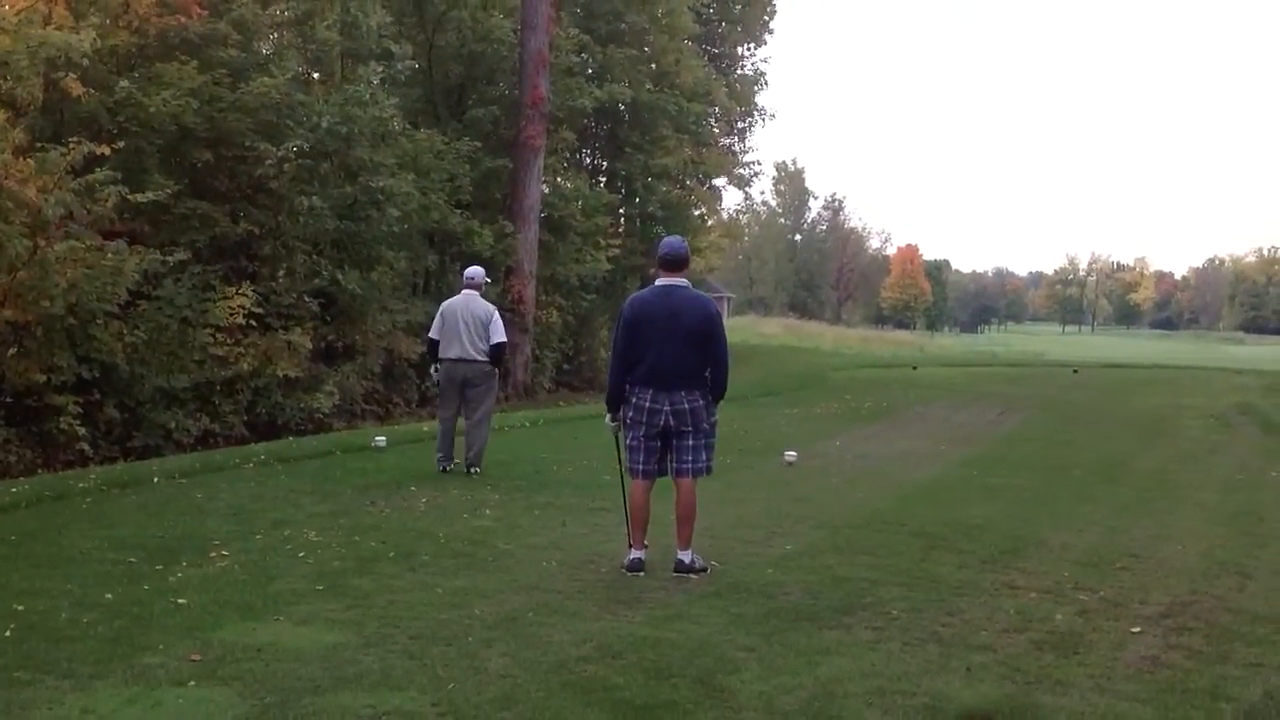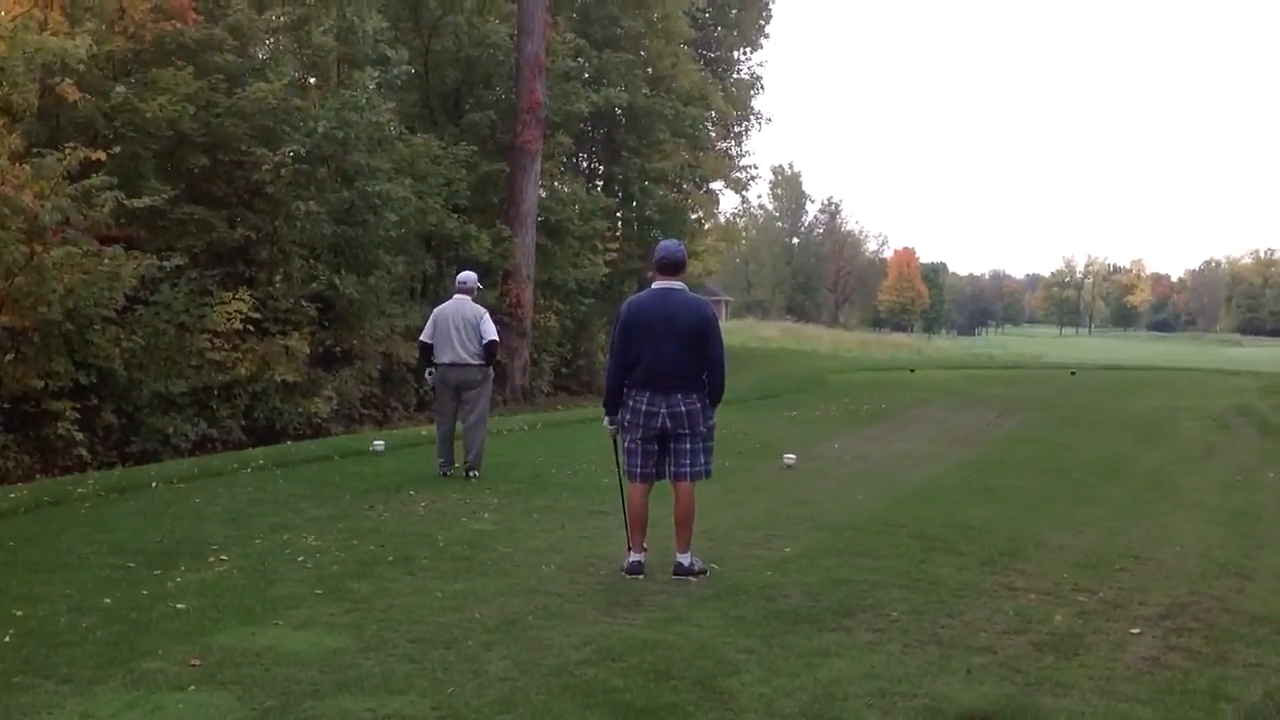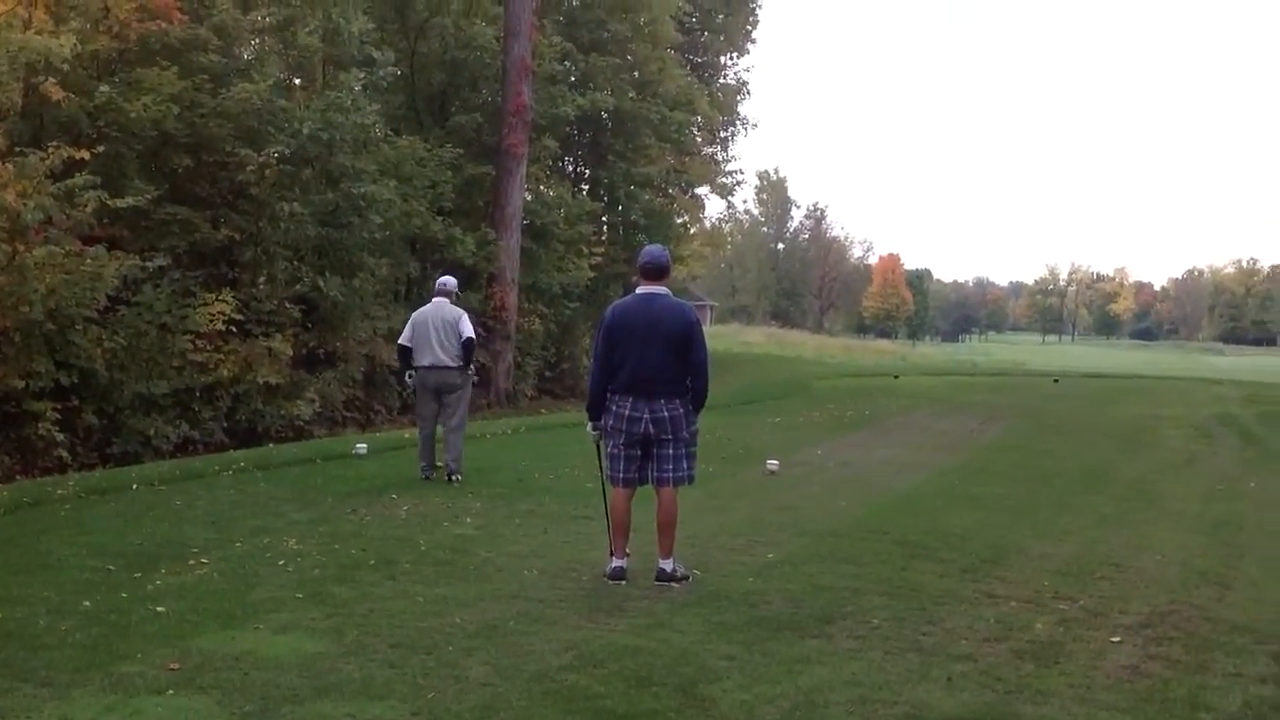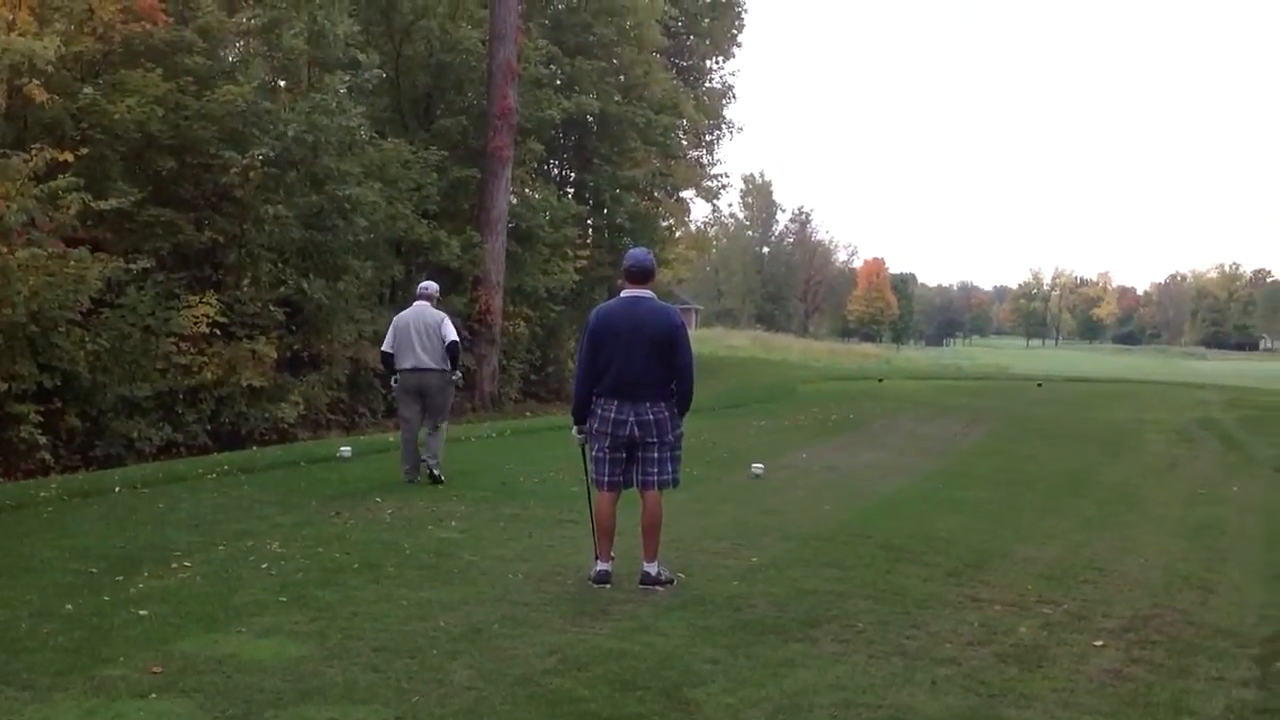
dt=0.2s
person 1, frame 1
left shoulder: (636, 304)
right shoulder: (705, 306)
left elbow: (620, 359)
right elbow: (719, 360)
left wrist: (614, 406)
right wrist: (714, 399)
left hip: (643, 399)
right hip: (690, 400)
left knee: (641, 479)
right knee: (686, 480)
left ankle: (636, 554)
right ankle: (684, 557)
person 1, frame 2
left shoulder: (632, 307)
right shoulder: (701, 309)
left elbow: (617, 362)
right elbow: (716, 364)
left wrist: (611, 409)
right wrist: (711, 403)
left hip: (640, 402)
right hip: (688, 403)
left knee: (639, 482)
right knee: (684, 483)
left ankle: (636, 557)
right ankle: (684, 559)
person 1, frame 3
left shoulder: (616, 312)
right shoulder: (685, 313)
left elbow: (600, 368)
right elbow: (699, 369)
left wrist: (595, 414)
right wrist: (694, 409)
left hip: (624, 407)
right hip: (671, 408)
left knee: (622, 487)
right knee: (667, 488)
left ankle: (618, 563)
right ankle: (666, 565)
person 1, frame 4
left shoulder: (601, 315)
right shoulder: (670, 317)
left elbow: (585, 371)
right elbow: (684, 372)
left wrist: (580, 418)
right wrist: (679, 412)
left hip: (609, 410)
right hip: (656, 412)
left knee: (607, 491)
right knee: (652, 492)
left ankle: (602, 566)
right ankle: (650, 569)
person 2, frame 1
left shoulder: (446, 306)
right shoulder: (489, 309)
left elbow: (433, 339)
right elbow: (499, 344)
left wrist: (434, 363)
right wrist: (494, 365)
left hip: (450, 367)
right hip: (480, 369)
left knee: (447, 415)
right knee: (477, 418)
left ankle: (444, 461)
right ankle: (473, 464)
person 2, frame 2
left shoulder: (439, 311)
right shoulder: (480, 312)
left elbow: (425, 343)
right elbow: (492, 343)
left wrist: (428, 367)
right wrist: (488, 365)
left hip: (445, 372)
right hip: (474, 372)
left knee: (445, 421)
right knee: (474, 421)
left ankle: (445, 466)
right ankle: (472, 467)
person 2, frame 3
left shoulder: (418, 315)
right shoulder: (458, 314)
left elbow: (403, 346)
right elbow: (469, 340)
left wrist: (408, 368)
right wrist: (468, 364)
left hip: (425, 374)
right hip: (454, 375)
left knee: (426, 424)
right knee: (454, 425)
left ankle: (427, 470)
right ankle: (452, 471)
person 2, frame 4
left shoulder: (399, 319)
right shoulder: (440, 317)
left elbow: (386, 353)
right elbow: (452, 344)
left wrist: (393, 373)
right wrist: (454, 368)
left hip: (407, 377)
right hip: (436, 377)
left knee: (409, 426)
right knee: (436, 425)
left ankle: (411, 473)
right ankle: (433, 466)
